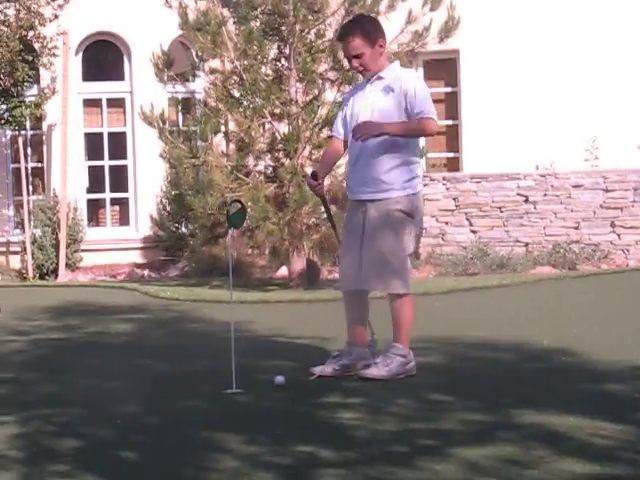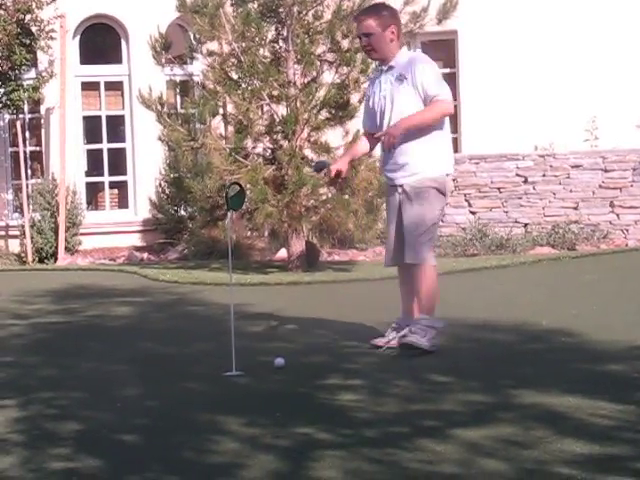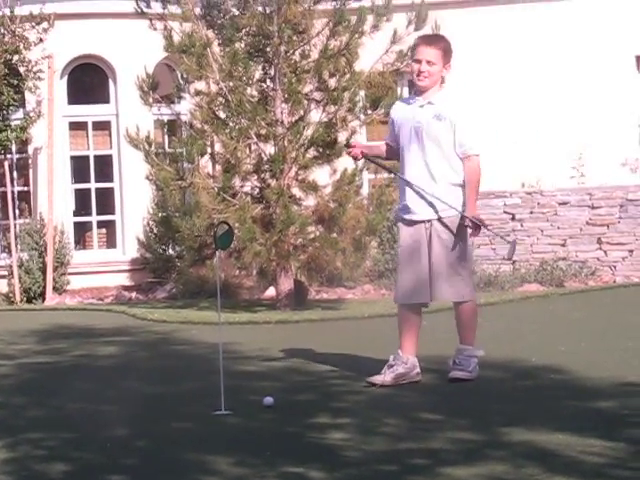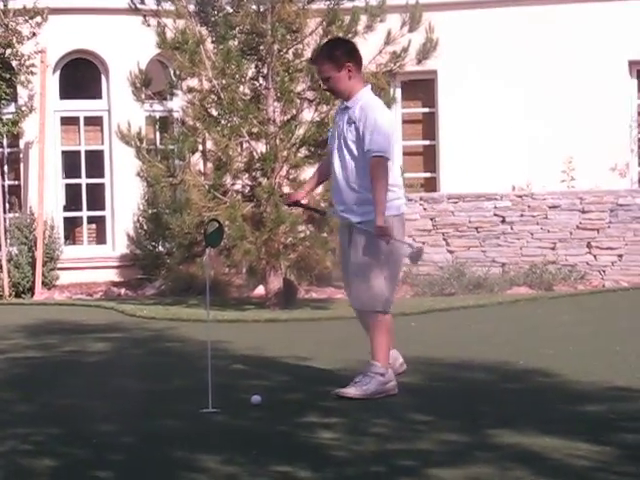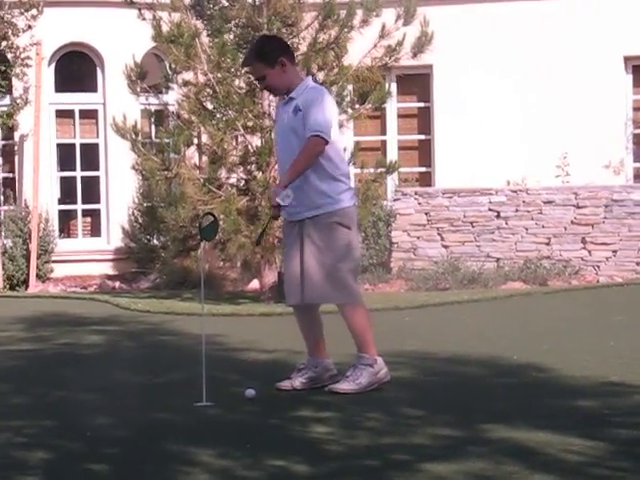
dt=1s
person 1, frame 1
left shoulder: (406, 80)
right shoulder: (354, 94)
left elbow: (428, 125)
right elbow: (339, 141)
left wrist: (383, 128)
right wrist: (319, 174)
left hip: (396, 196)
right hip: (359, 197)
left knee: (394, 275)
right knee: (353, 276)
left ankle: (401, 354)
right ankle: (356, 350)
person 1, frame 2
left shoulder: (418, 64)
right shoulder: (375, 83)
left elbow: (445, 106)
right elbow: (370, 135)
left wrist: (403, 125)
right wrist: (344, 159)
left hip: (426, 175)
right hip: (397, 179)
left knee: (419, 249)
right knee: (402, 254)
left ankle: (427, 324)
right ankle: (409, 322)
person 1, frame 3
left shoulder: (453, 109)
right shoulder: (399, 110)
left elbow: (471, 160)
left wrist: (471, 208)
right wrist: (365, 149)
left hip: (450, 214)
right hip: (410, 215)
left knee: (459, 287)
right knee: (407, 291)
left ankle: (467, 355)
right ankle: (405, 361)
person 1, frame 4
left shoulder: (371, 109)
right shoulder: (341, 112)
left elbow: (379, 162)
left wrist: (381, 213)
right wrist: (307, 188)
left hip: (377, 220)
right hip: (351, 218)
left knee: (374, 295)
right knee: (358, 295)
left ankle: (381, 373)
right ankle: (389, 356)
person 1, frame 5
left shoulder: (316, 97)
right shoulder: (283, 107)
left elbow: (316, 144)
left wrist: (282, 184)
right wrist: (278, 193)
left hip: (330, 210)
right hip: (297, 213)
left knee: (343, 288)
right knee: (299, 293)
left ankle: (371, 363)
right ankle: (319, 364)
